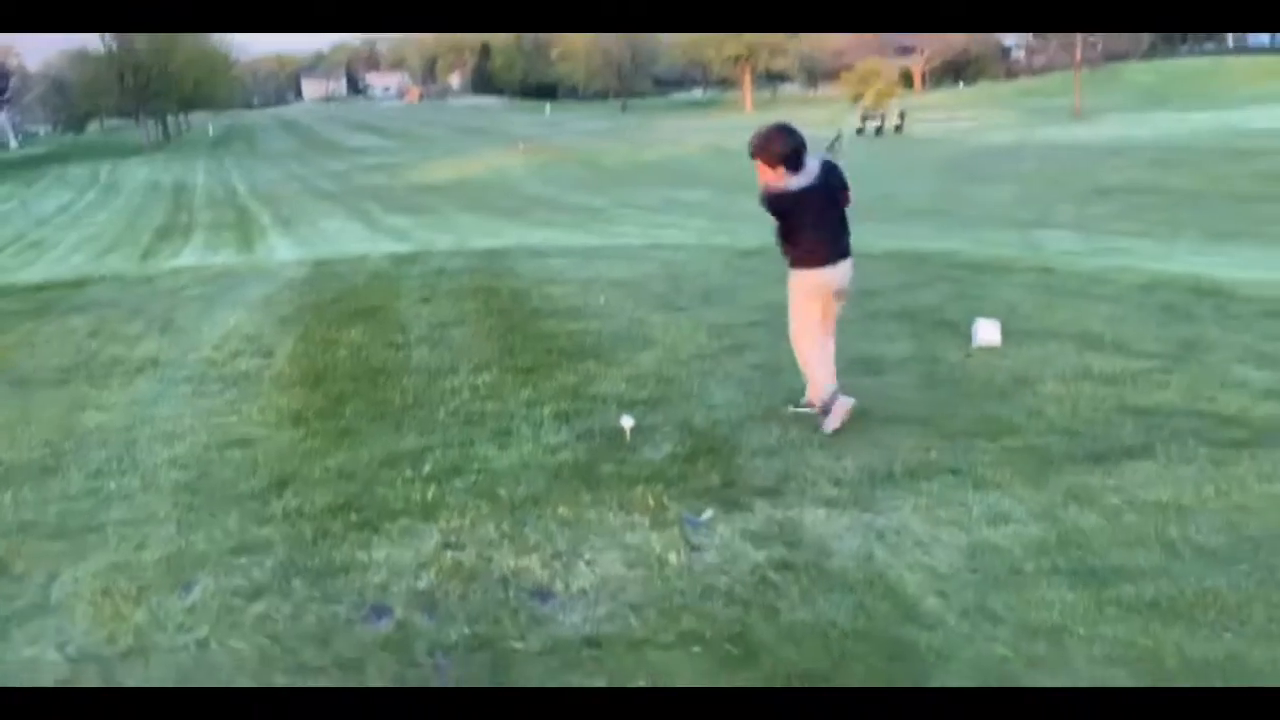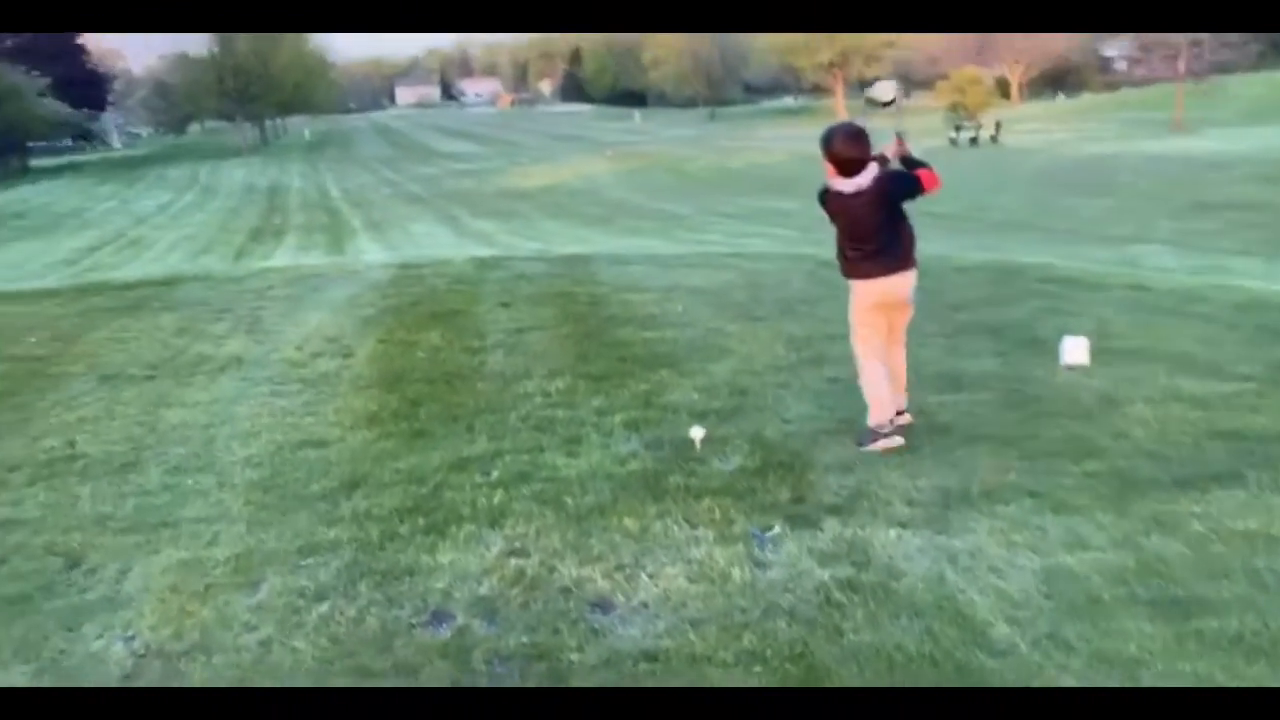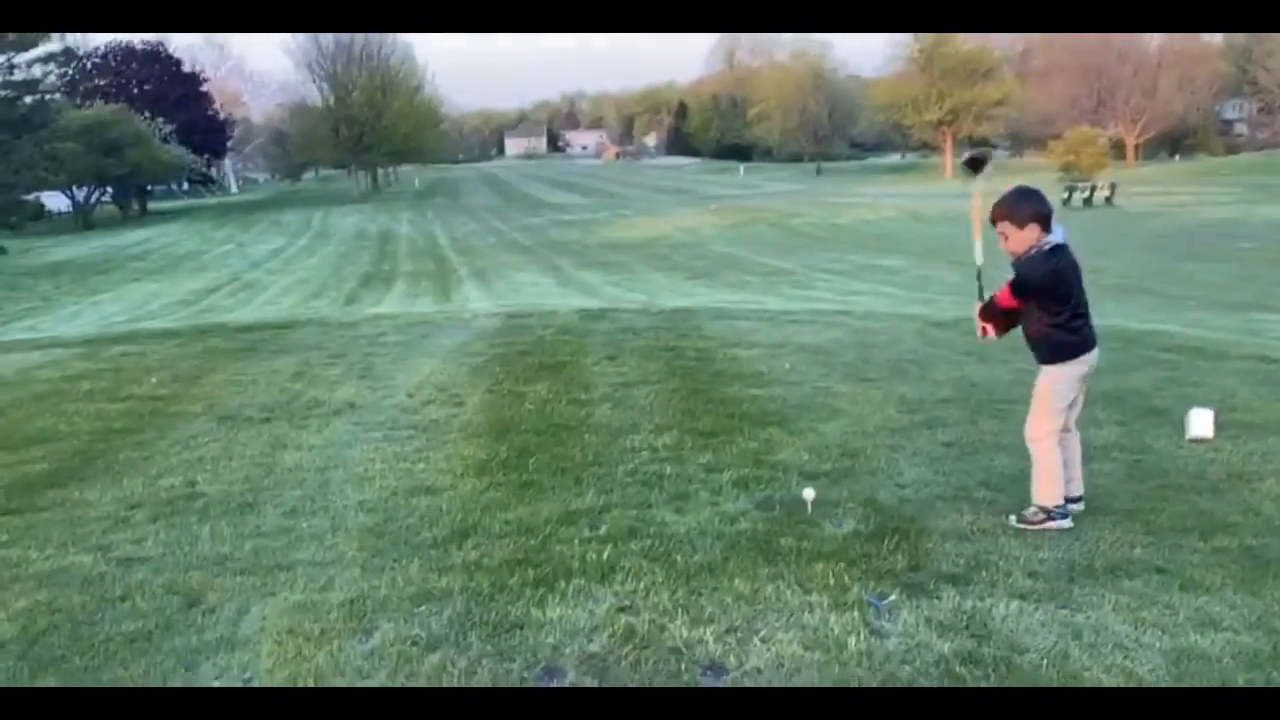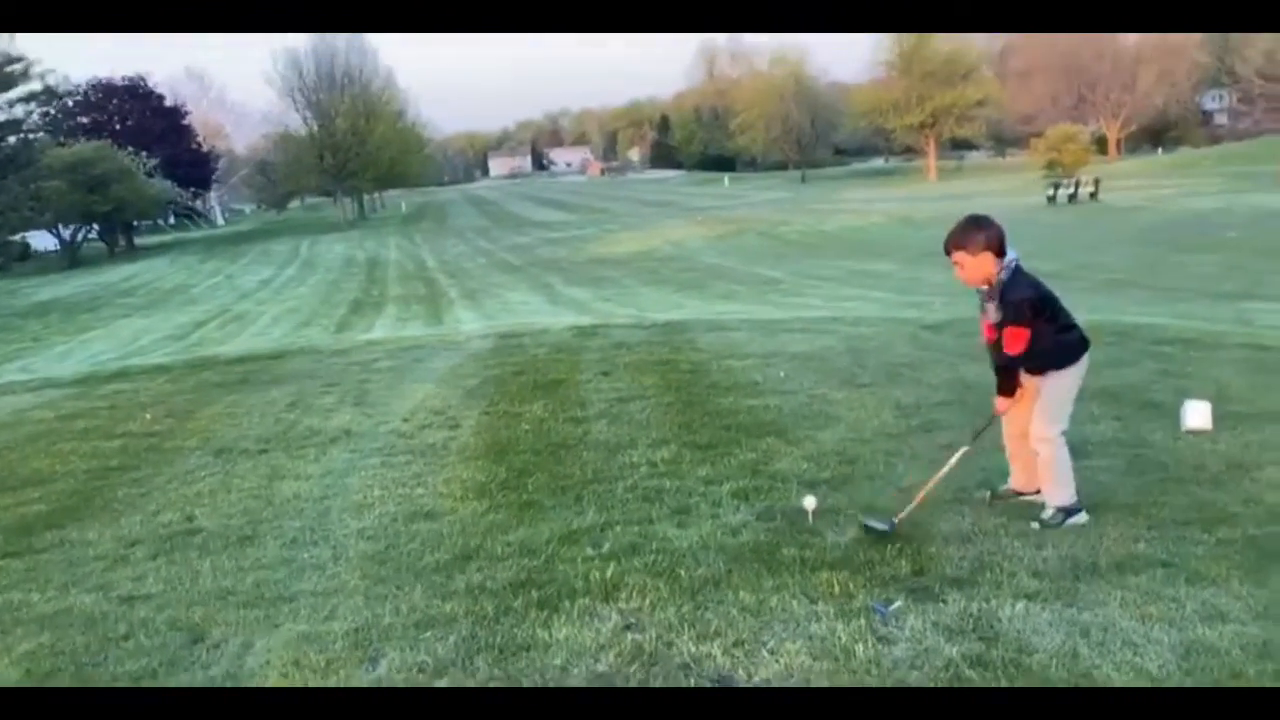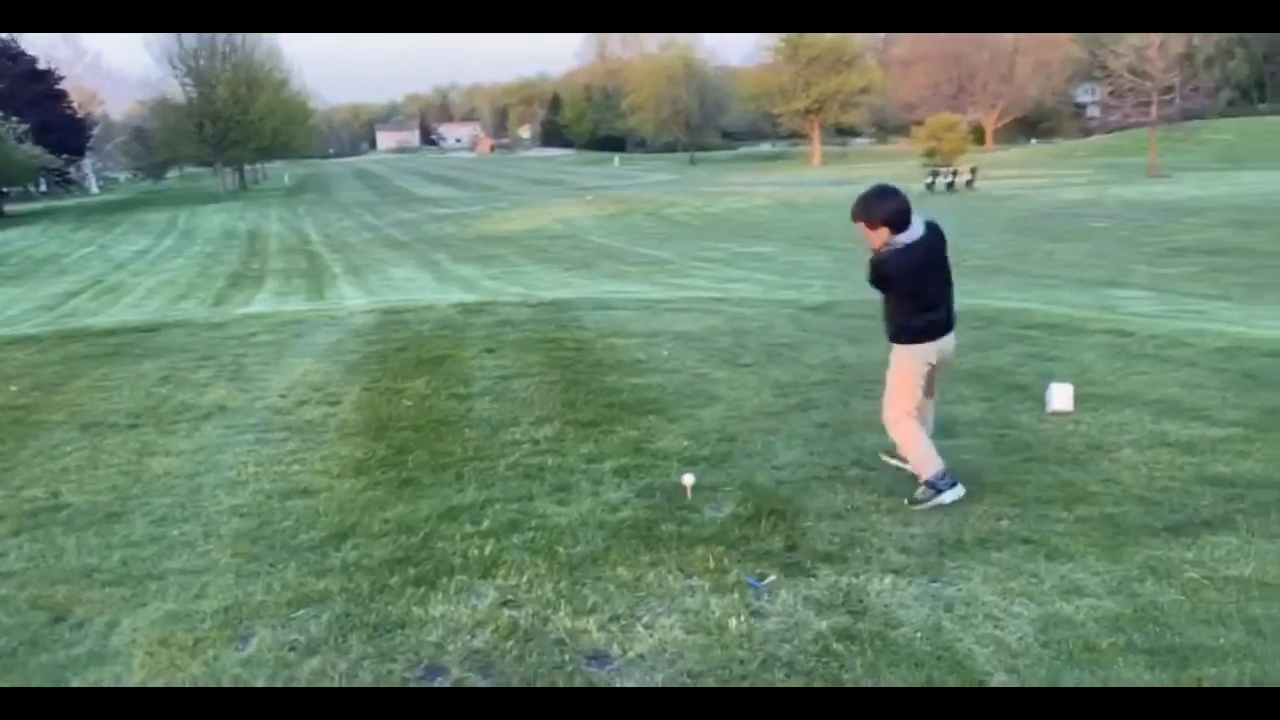
dt=1s
person 1, frame 1
left shoulder: (775, 200)
right shoulder: (828, 174)
right elbow: (844, 198)
left hip: (807, 274)
right hip: (841, 265)
left knee: (805, 337)
right knee: (824, 332)
left ankle: (828, 395)
right ankle: (822, 395)
person 1, frame 2
left shoulder: (828, 198)
right shoulder: (888, 184)
right elbow: (930, 179)
left wrist: (882, 162)
right wrist: (903, 157)
left hip: (866, 285)
right hip: (902, 277)
left knee: (869, 355)
right knee: (894, 346)
left ankle: (882, 425)
right ankle: (897, 408)
person 1, frame 3
left shoulder: (1035, 270)
right shoulder: (1054, 255)
left elbow: (1006, 301)
left wrist: (983, 315)
right wrist: (998, 323)
left hip: (1062, 360)
right hip: (1079, 353)
left knee: (1041, 431)
right knee: (1063, 427)
left ankle: (1051, 507)
right ankle: (1071, 493)
person 1, frame 4
left shoulder: (1019, 293)
right shoulder: (989, 291)
left elbow: (1016, 350)
right elbow: (994, 339)
left wrist: (1005, 391)
right wrist: (1006, 384)
left hip: (1064, 363)
right hip: (1032, 366)
left knee: (1044, 433)
right knee: (1014, 423)
left ankle: (1065, 504)
right ankle: (1027, 483)
person 1, frame 5
left shoulder: (884, 263)
right shoulder: (933, 234)
left hip: (913, 345)
right hip: (944, 336)
left knee: (899, 413)
right knee: (921, 395)
left ankle: (938, 479)
right ankle: (913, 454)
